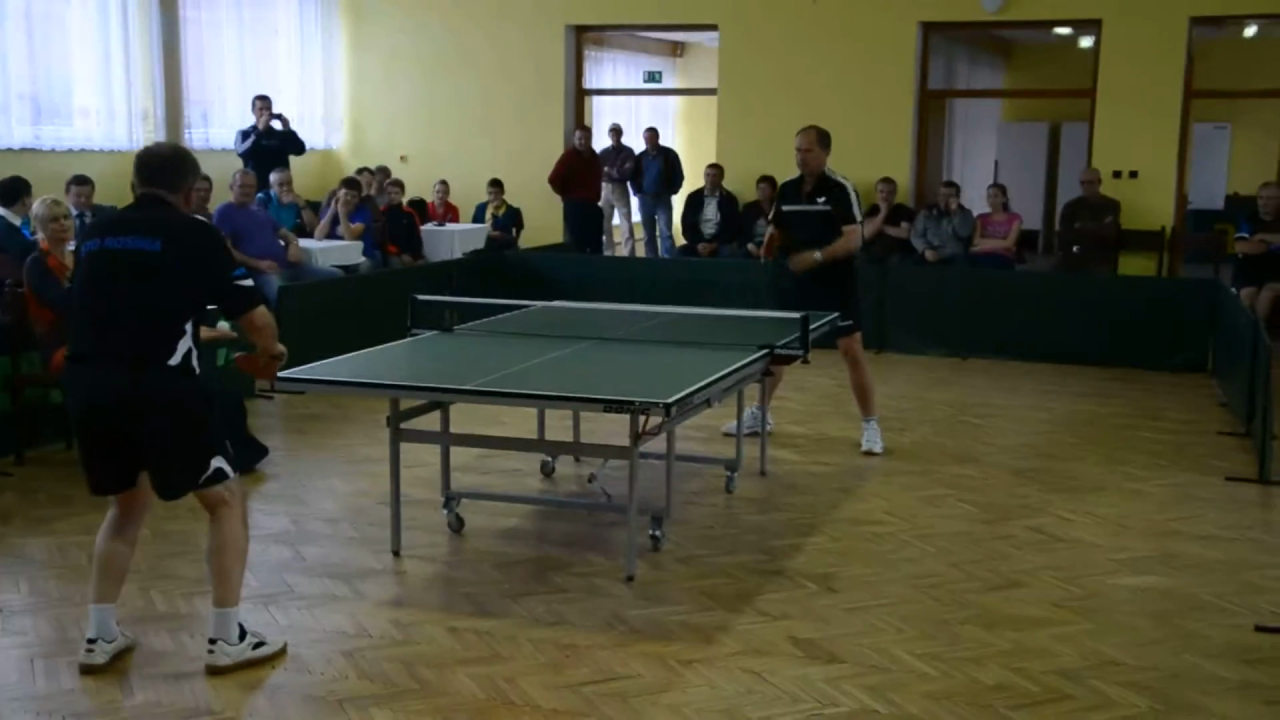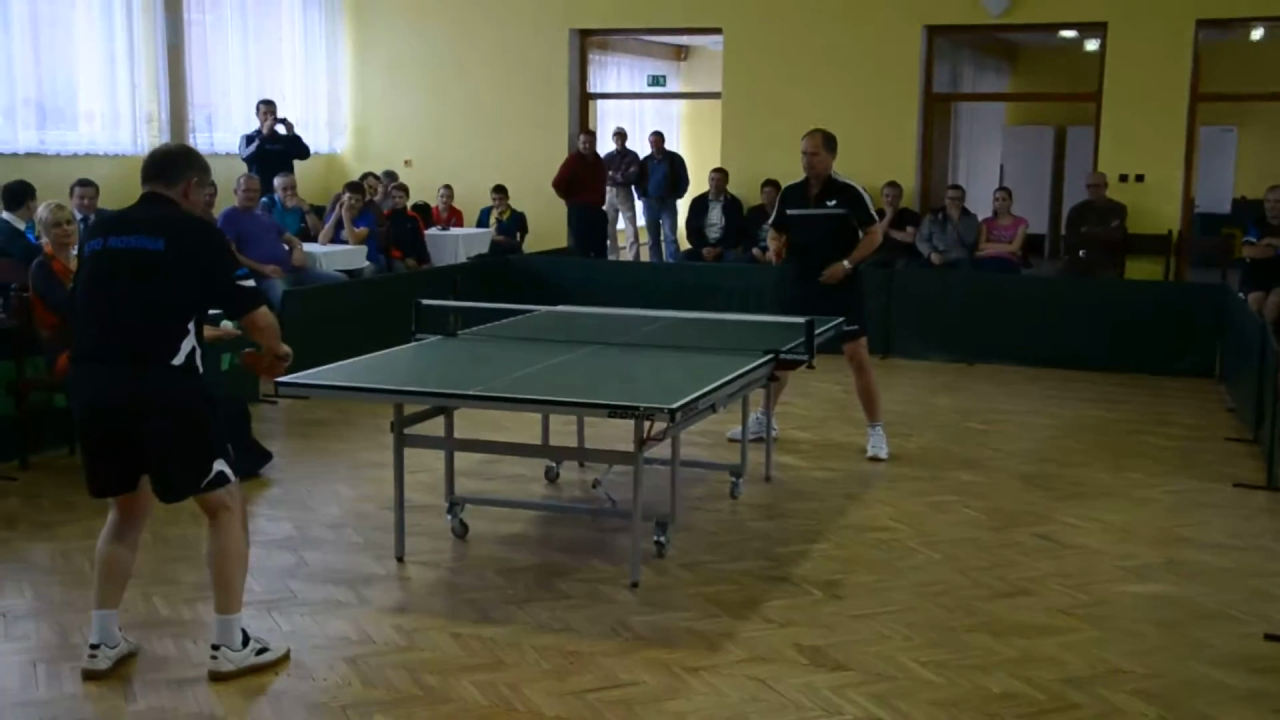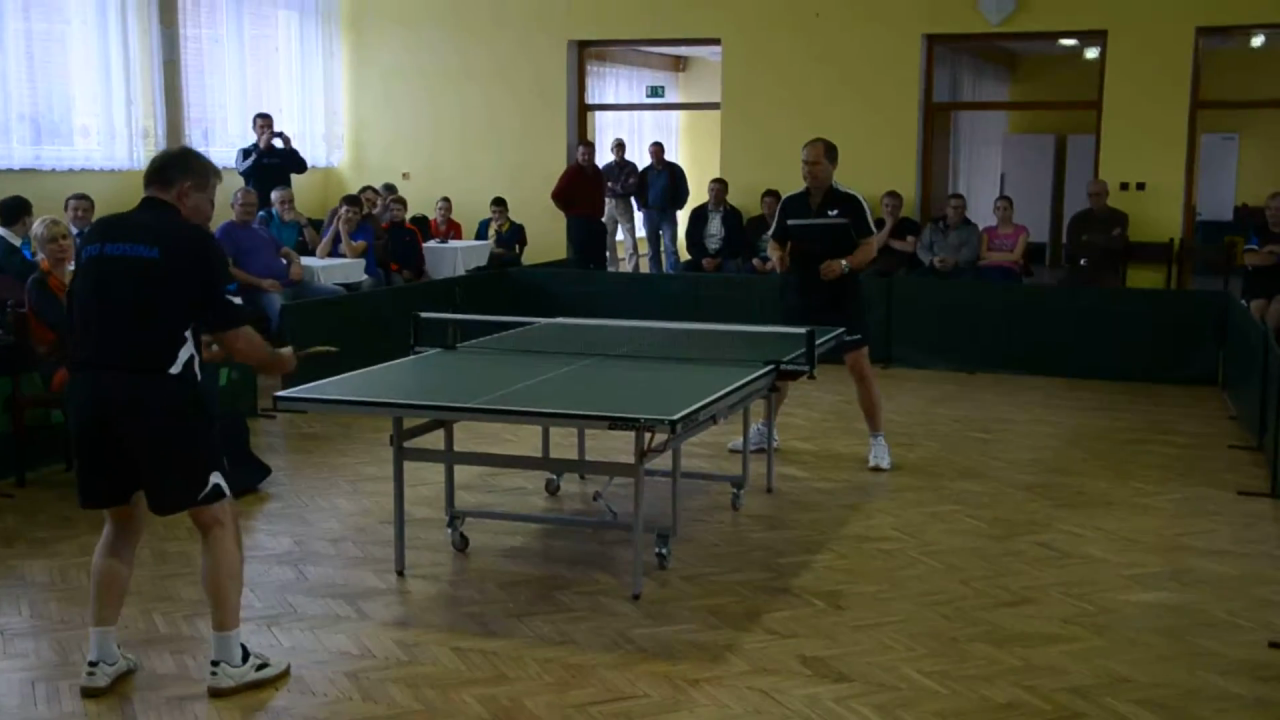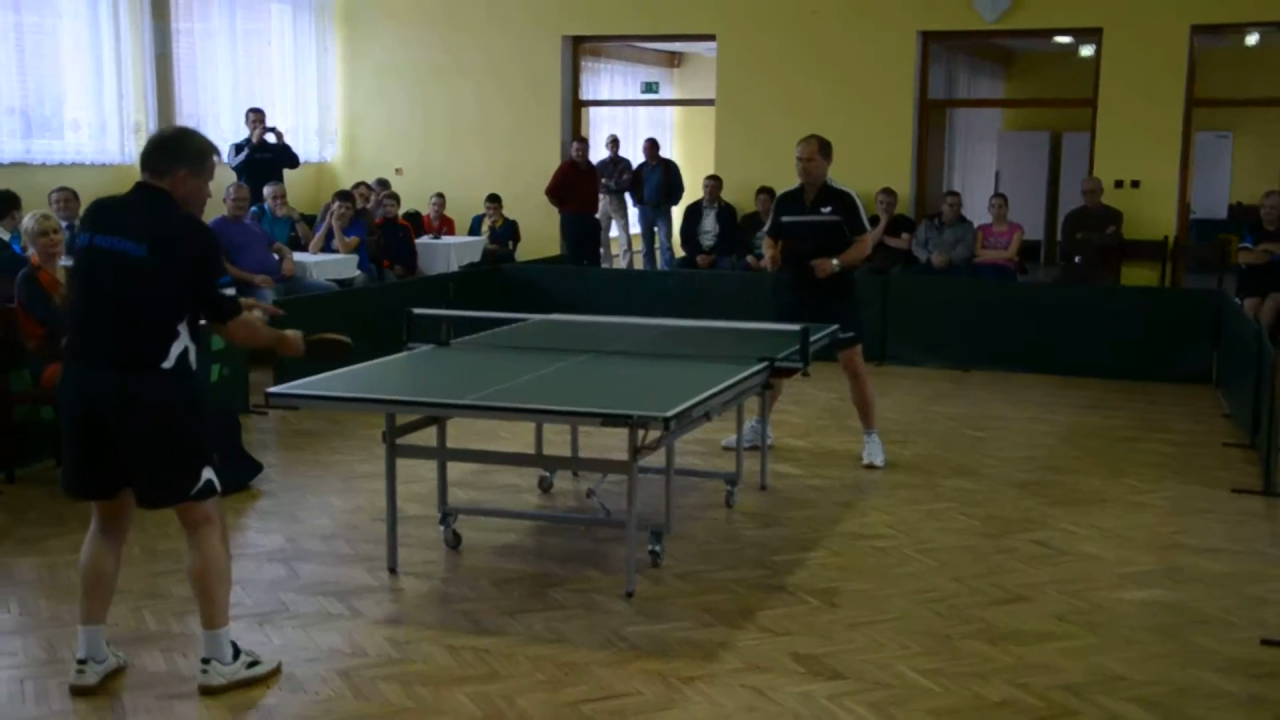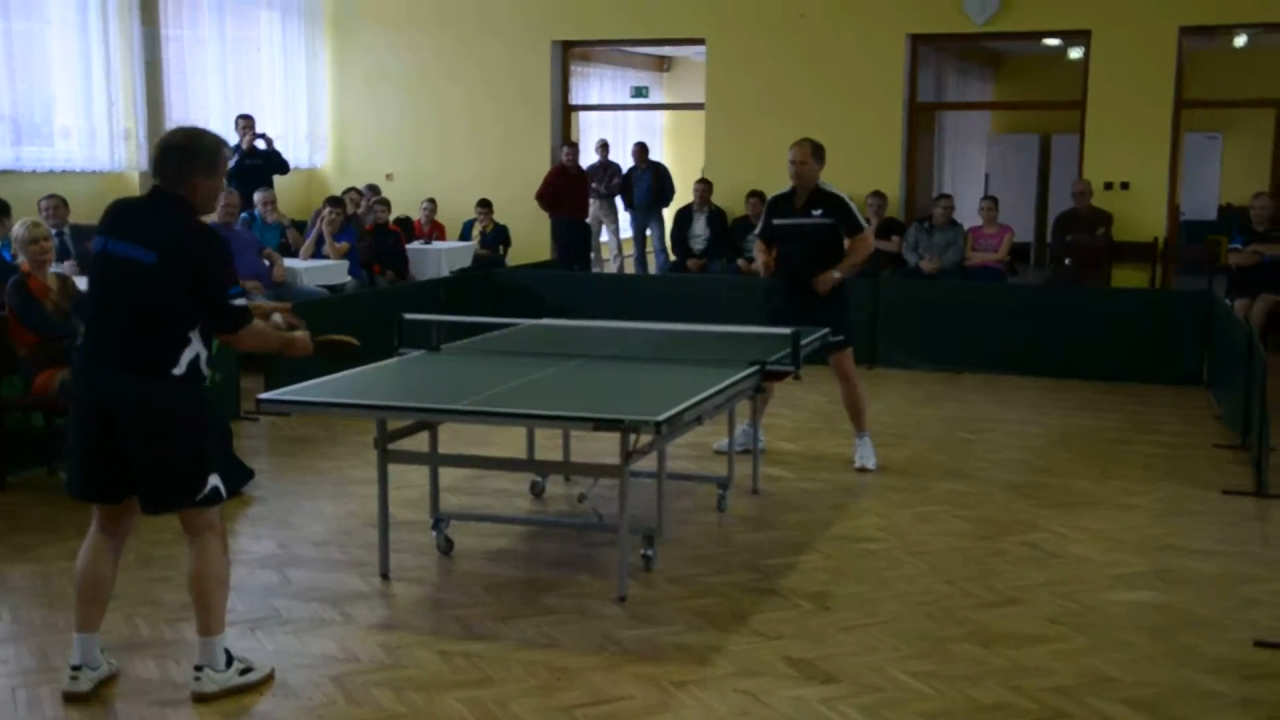
dt=0.3s
person 1, frame 1
left shoulder: (95, 235)
right shoulder: (194, 235)
right elbow: (256, 318)
right wrist: (269, 352)
left hip: (88, 385)
right hip: (157, 386)
left knee: (127, 504)
right knee: (227, 500)
left ankle: (99, 638)
right ankle: (226, 640)
person 1, frame 2
left shoulder: (100, 232)
right shoulder: (196, 233)
right elbow: (256, 319)
right wrist: (278, 352)
left hip: (92, 385)
right hip: (161, 387)
left knee: (127, 508)
right knee: (226, 505)
left ankle: (103, 643)
right ankle: (230, 646)
person 1, frame 3
left shoulder: (98, 235)
right shoulder: (192, 242)
right elbow: (234, 336)
right wrist: (277, 361)
left hip: (89, 393)
right hip: (158, 396)
left knee: (122, 522)
right knee: (218, 520)
left ankle: (101, 660)
right ankle: (228, 661)
person 1, frame 4
left shoulder: (96, 217)
right shoulder: (188, 234)
right elbow: (231, 326)
left wrist: (234, 305)
right wrist: (282, 341)
left hip: (84, 383)
right hip: (151, 389)
left knee: (109, 518)
right knee: (203, 519)
left ankle: (90, 658)
right ankle: (219, 660)
person 1, frame 5
left shoulder: (116, 218)
right shoulder: (199, 240)
right elbow: (240, 334)
left wrist: (251, 307)
right wrist: (289, 342)
left hip: (97, 387)
right hip: (161, 395)
left knee: (108, 523)
right knee: (205, 526)
left ankle: (84, 663)
right ankle: (213, 665)
person 2, frame 1
left shoulder: (841, 189)
right shoulder: (787, 189)
left elbow: (853, 239)
right elbow: (776, 227)
left wrist: (816, 256)
right wrist: (770, 243)
left hip: (835, 285)
right hip: (794, 285)
left knee: (852, 352)
left ankle: (870, 426)
right ankle: (760, 414)
person 2, frame 2
left shoulder: (850, 193)
right shoulder: (789, 193)
left elbow: (874, 235)
right elbow: (774, 231)
left wrist: (847, 264)
right wrist: (775, 247)
left hip: (841, 290)
right hip: (798, 289)
left knee: (858, 358)
left ankle: (876, 431)
right ankle: (764, 419)
person 2, frame 3
left shoulder: (851, 203)
right shoulder: (789, 204)
left elbow: (870, 247)
right elbow: (774, 243)
left wrist: (844, 265)
right wrist: (778, 257)
left hip: (841, 299)
right hip: (798, 299)
left knee: (860, 368)
left ankle: (878, 441)
right ankle: (765, 430)
person 2, frame 4
left shoulder: (845, 200)
right shoulder: (784, 200)
left elbow: (864, 245)
right elbow: (770, 239)
left wrist: (835, 263)
right wrist: (771, 255)
left hip: (836, 296)
right hip: (792, 295)
left knee: (853, 366)
left ankle: (871, 438)
right ankle: (759, 427)
person 2, frame 5
left shoulder: (836, 203)
right shoulder: (776, 204)
left elbow: (865, 243)
right elbow: (762, 243)
left wrist: (836, 274)
right wrist: (762, 260)
left hip: (825, 300)
right hip: (783, 299)
left knee: (844, 369)
left ankle: (863, 441)
right ankle: (751, 431)
